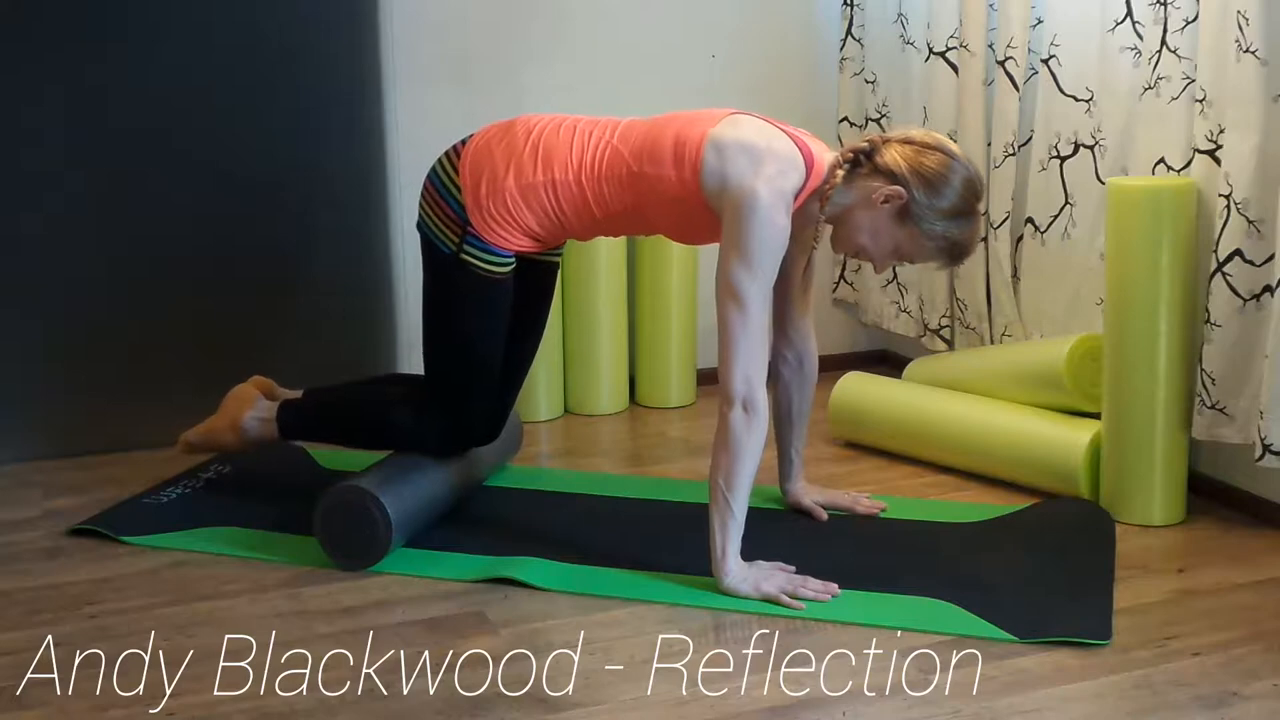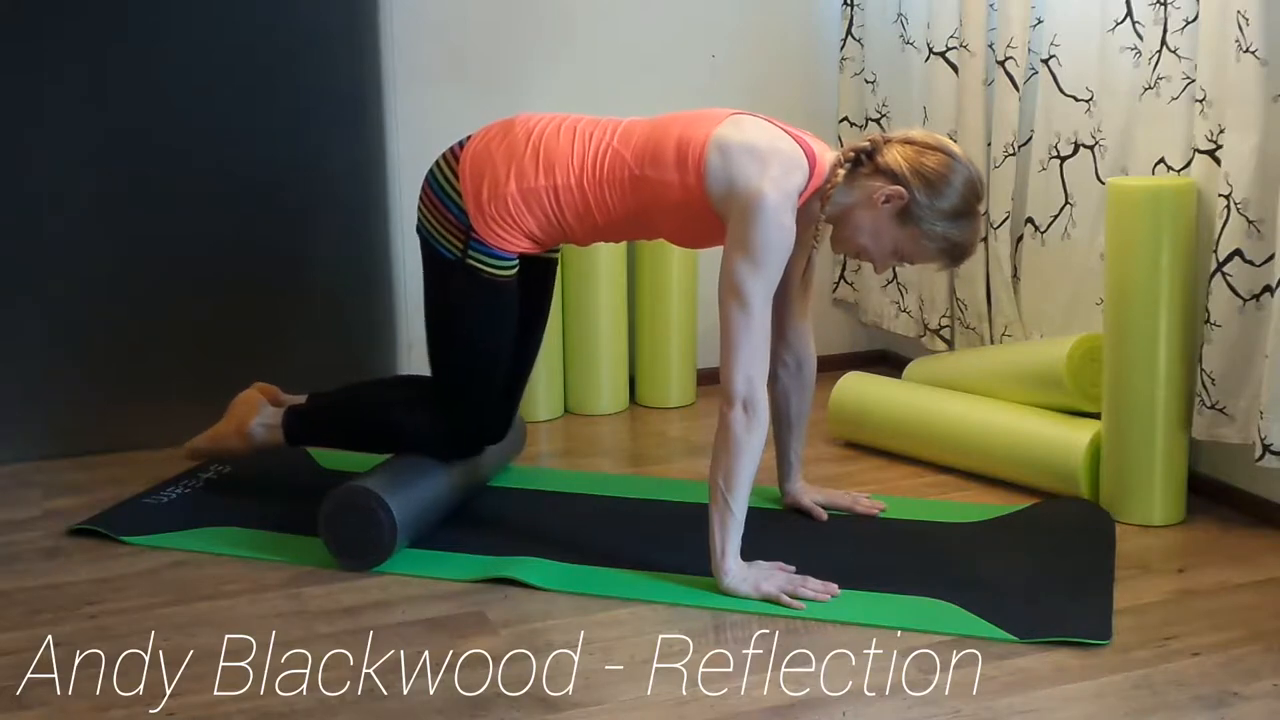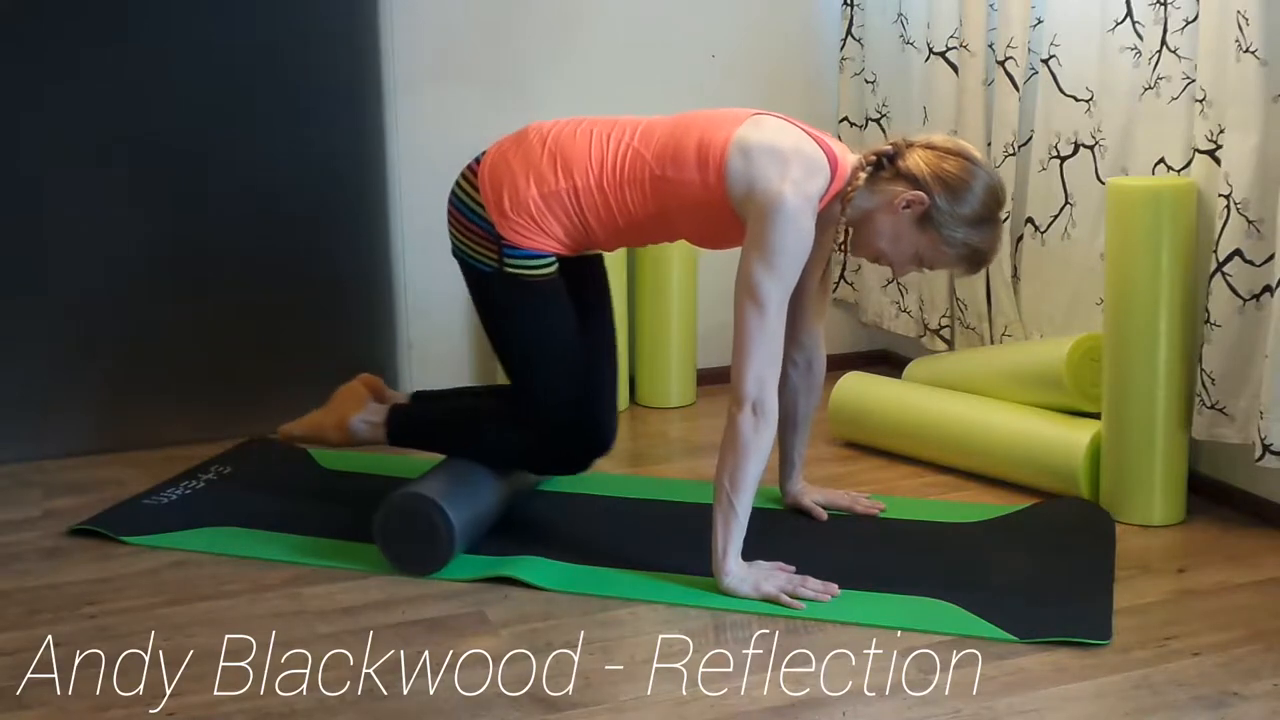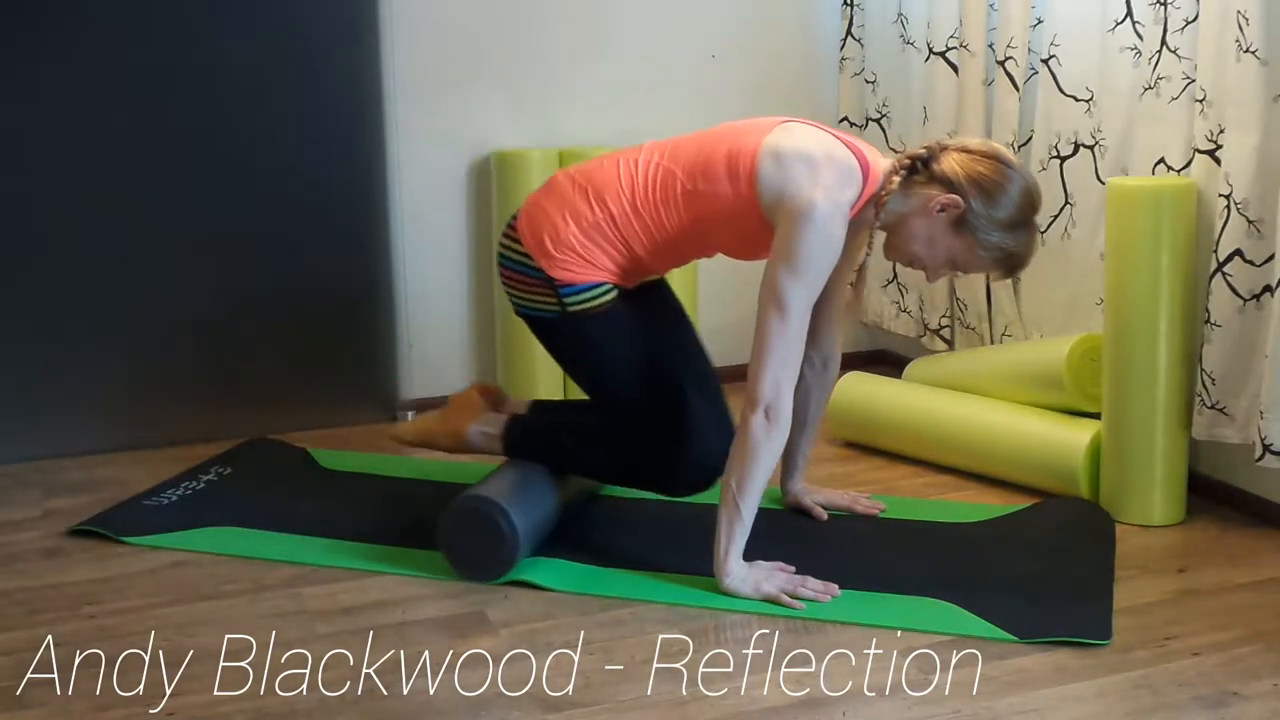
dt=0.5s
person 1, frame 1
left shoulder: (812, 185)
right shoulder: (768, 191)
left elbow: (793, 345)
right elbow: (741, 393)
left wrist: (794, 481)
right wrist: (728, 565)
left hip: (524, 202)
right hip: (482, 197)
left knee: (479, 418)
right knee: (454, 421)
left ankle: (280, 400)
right ankle: (260, 417)
person 1, frame 2
left shoulder: (813, 185)
right shoulder: (773, 195)
left elbow: (792, 346)
right elbow: (744, 393)
left wrist: (793, 481)
right wrist: (729, 564)
left hip: (519, 194)
right hip: (482, 201)
left knee: (484, 420)
right knee: (461, 424)
left ankle: (287, 404)
right ankle: (269, 423)
person 1, frame 3
left shoulder: (832, 187)
right shoulder: (792, 196)
left elbow: (804, 349)
right elbow: (753, 396)
left wrist: (793, 481)
right wrist: (728, 564)
left hip: (555, 210)
right hip: (507, 210)
left knee: (586, 428)
right knee: (566, 441)
left ankle: (391, 405)
right ankle: (369, 420)
person 1, frame 4
left shoulder: (865, 189)
right shoulder: (823, 202)
left elbow: (820, 355)
right elbow: (769, 398)
left wrist: (794, 481)
right wrist: (730, 564)
left hip: (611, 245)
right hip: (561, 251)
left knee: (698, 439)
right knee: (692, 456)
left ankle: (508, 412)
right ankle: (488, 428)
